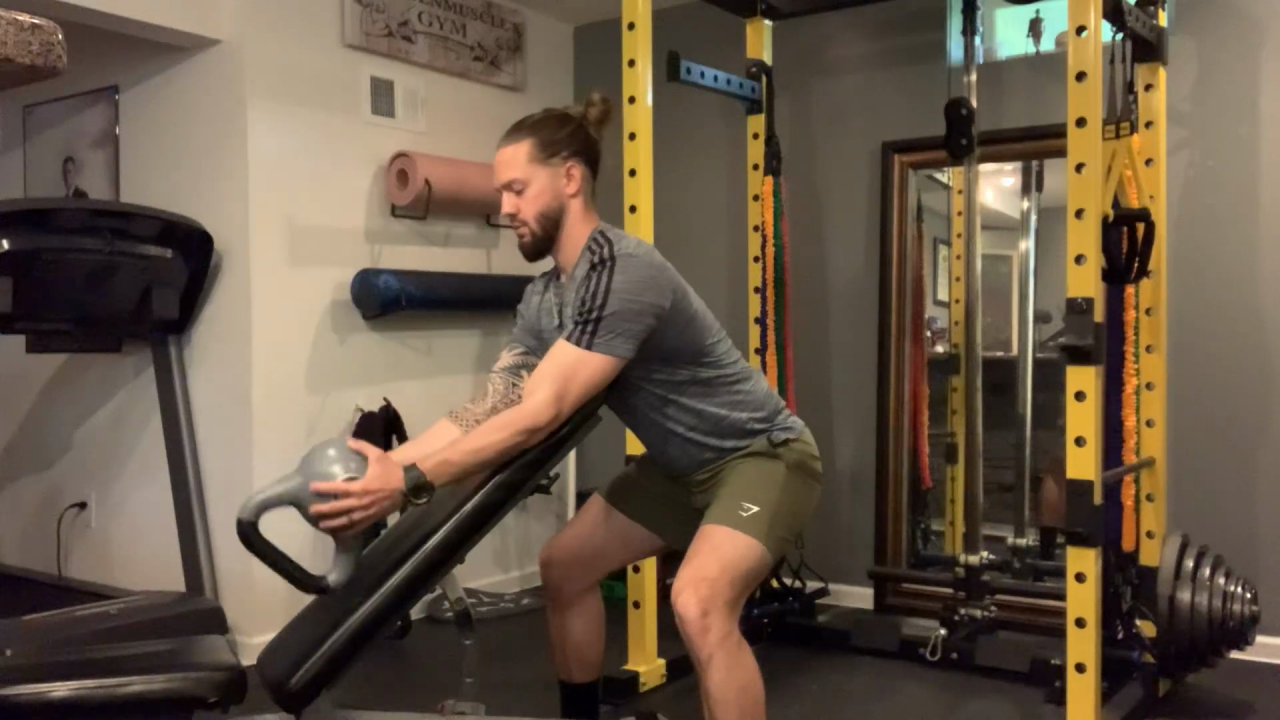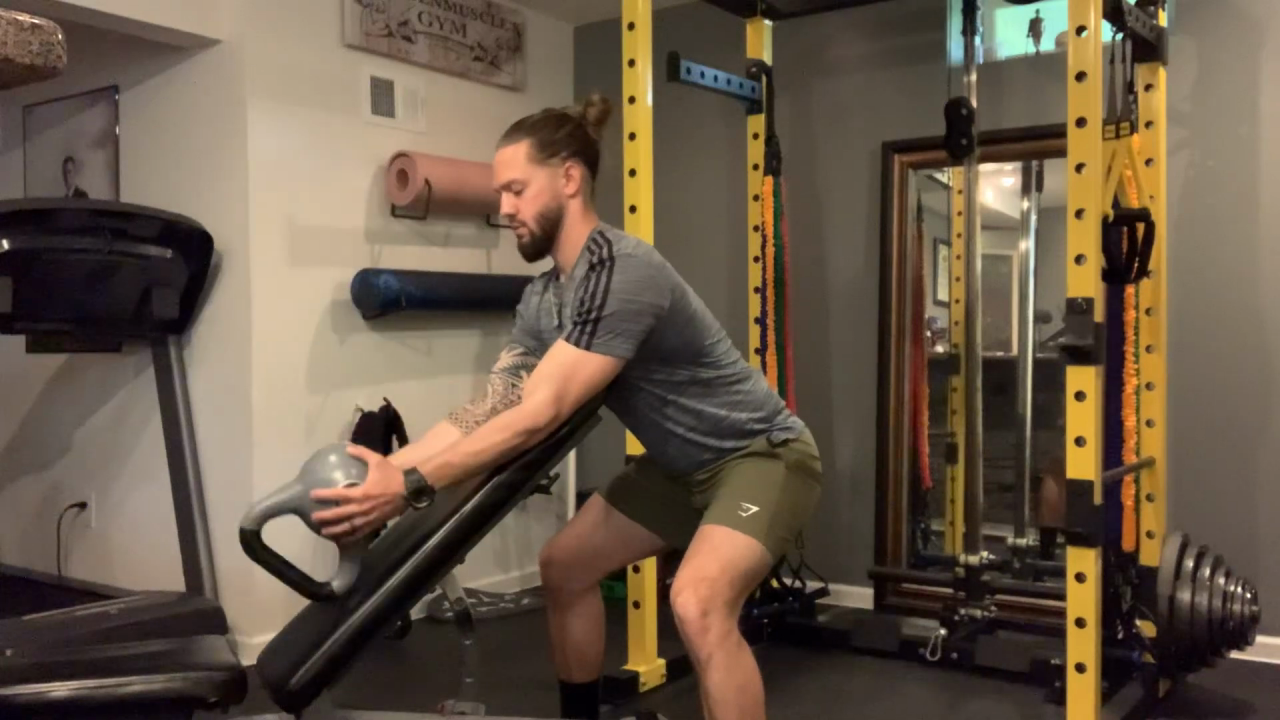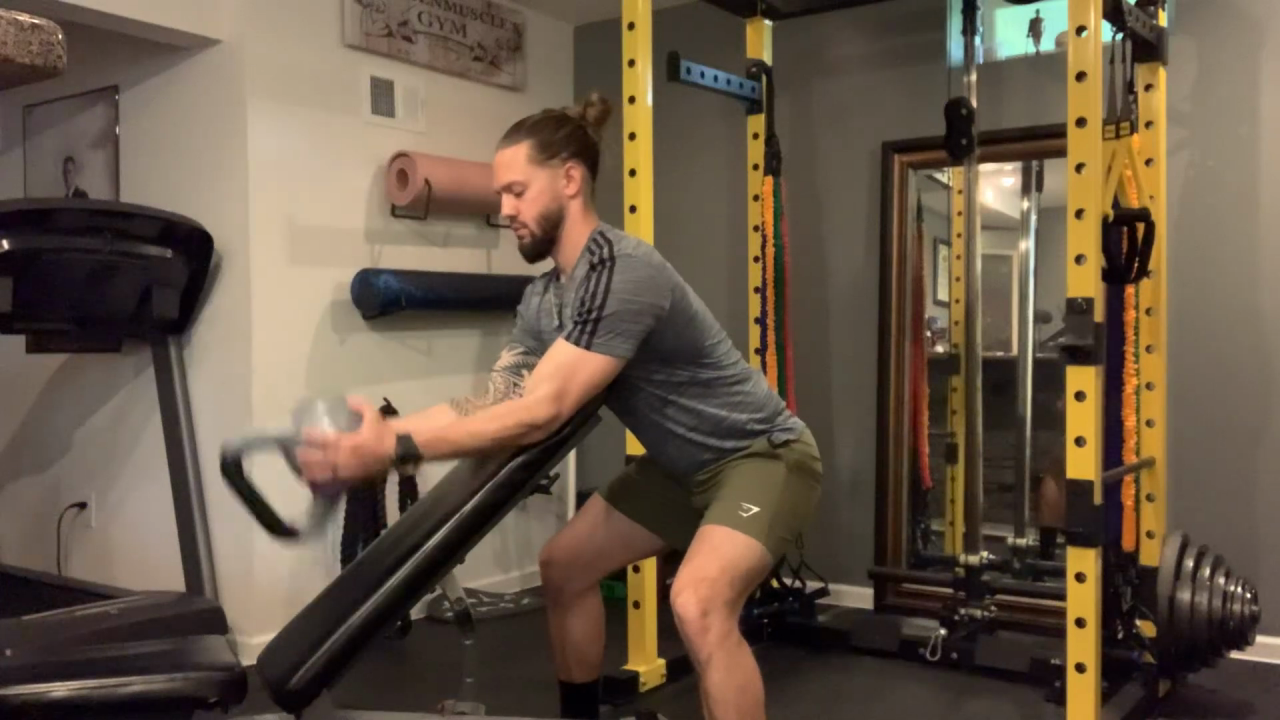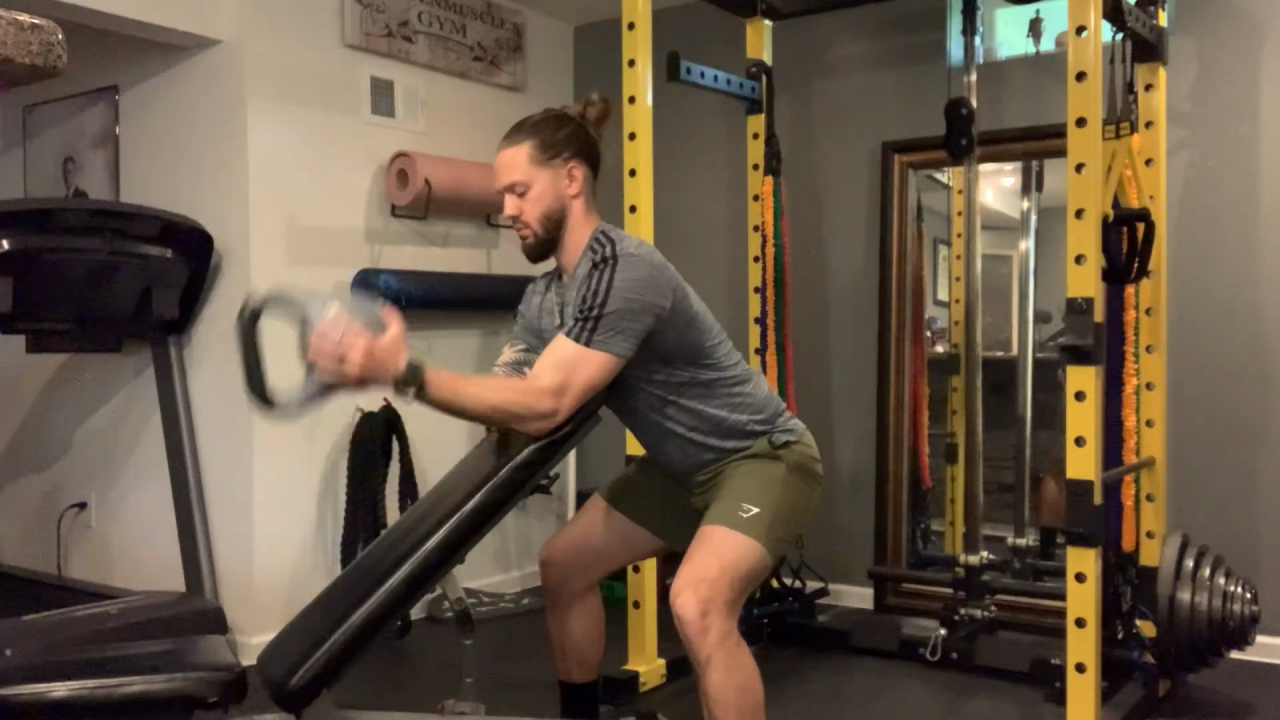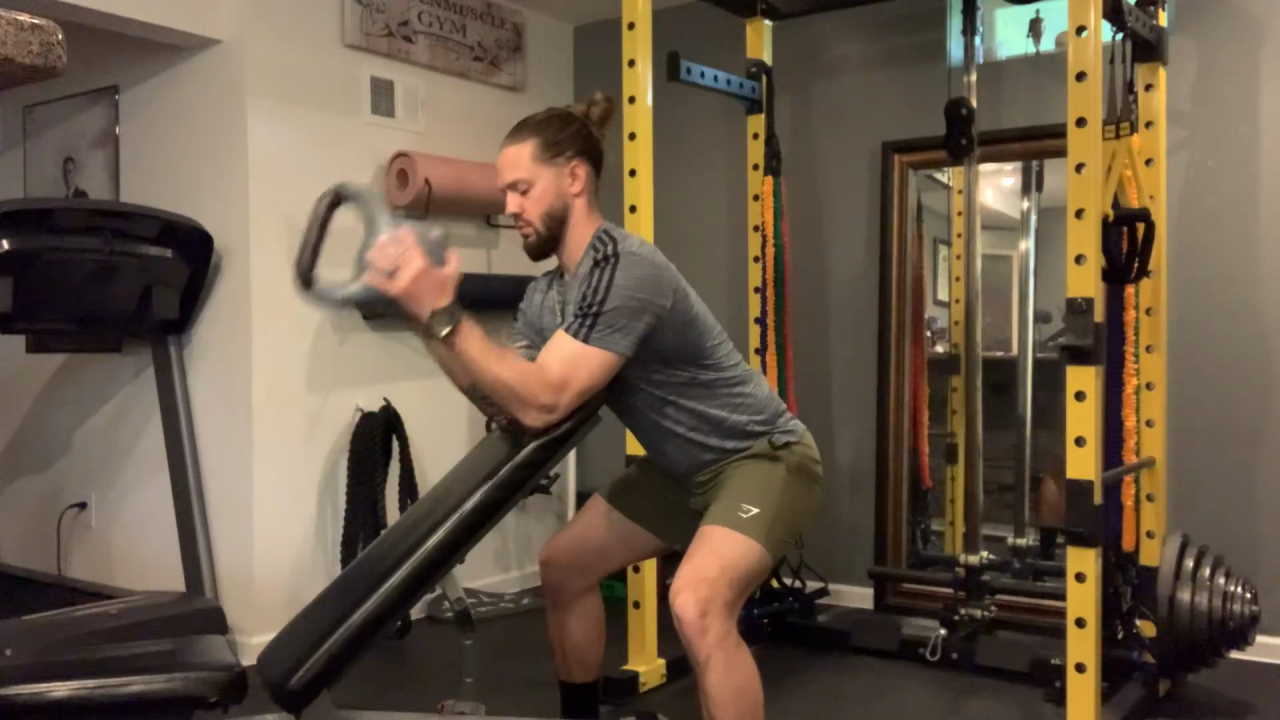
dt=0.2s
person 1, frame 1
left shoulder: (624, 272)
right shoulder: (542, 298)
left elbow: (540, 415)
right elbow: (493, 406)
left wrist: (408, 481)
right wrist: (389, 460)
left hip: (762, 454)
right hip: (682, 462)
left knee: (698, 604)
right knee: (564, 567)
person 1, frame 2
left shoulder: (622, 273)
right shoulder: (542, 299)
left elbow: (539, 416)
right elbow: (493, 407)
left wrist: (406, 485)
right wrist: (382, 465)
left hip: (762, 454)
right hip: (682, 464)
left knee: (697, 603)
right knee: (563, 566)
person 1, frame 3
left shoulder: (622, 273)
right shoulder: (543, 299)
left elbow: (539, 413)
right elbow: (499, 398)
left wrist: (395, 444)
right wrist: (381, 431)
left hip: (763, 455)
right hip: (682, 463)
left knee: (697, 603)
right knee: (563, 566)
person 1, frame 4
left shoulder: (624, 272)
right shoulder: (545, 297)
left elbow: (541, 406)
right elbow: (505, 399)
left wrist: (406, 372)
right wrist: (391, 362)
left hip: (763, 455)
right hip: (682, 464)
left knee: (698, 604)
right knee: (563, 566)
person 1, frame 5
left shoulder: (625, 270)
right shoulder: (547, 295)
left elbow: (542, 403)
right elbow: (506, 402)
left wrist: (442, 313)
right wrist: (430, 320)
left hip: (764, 456)
right hip: (682, 465)
left knee: (697, 605)
right knee: (564, 566)
